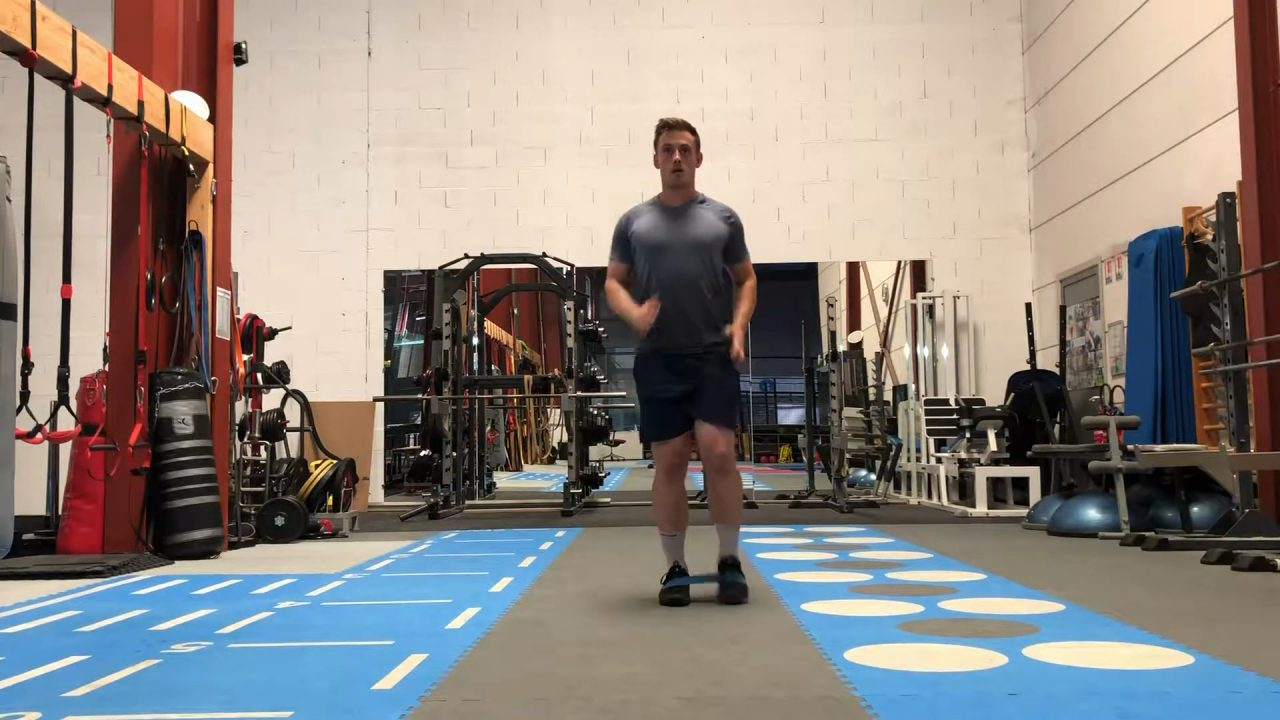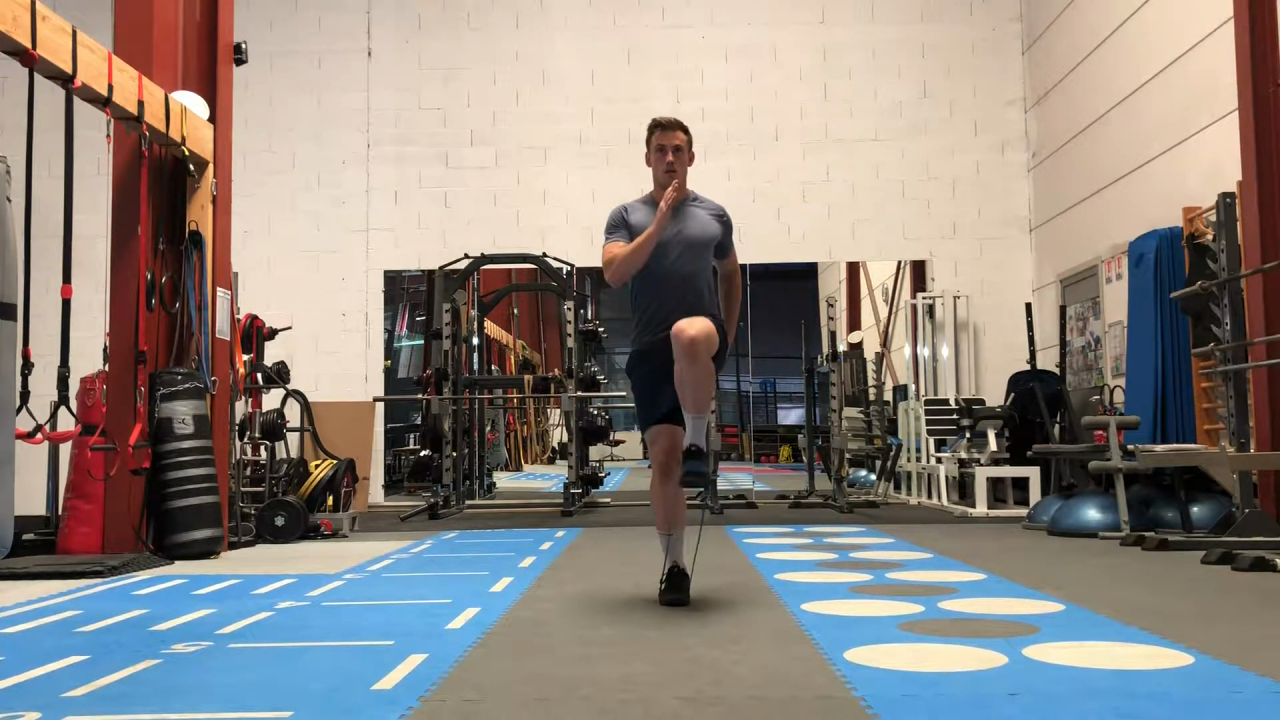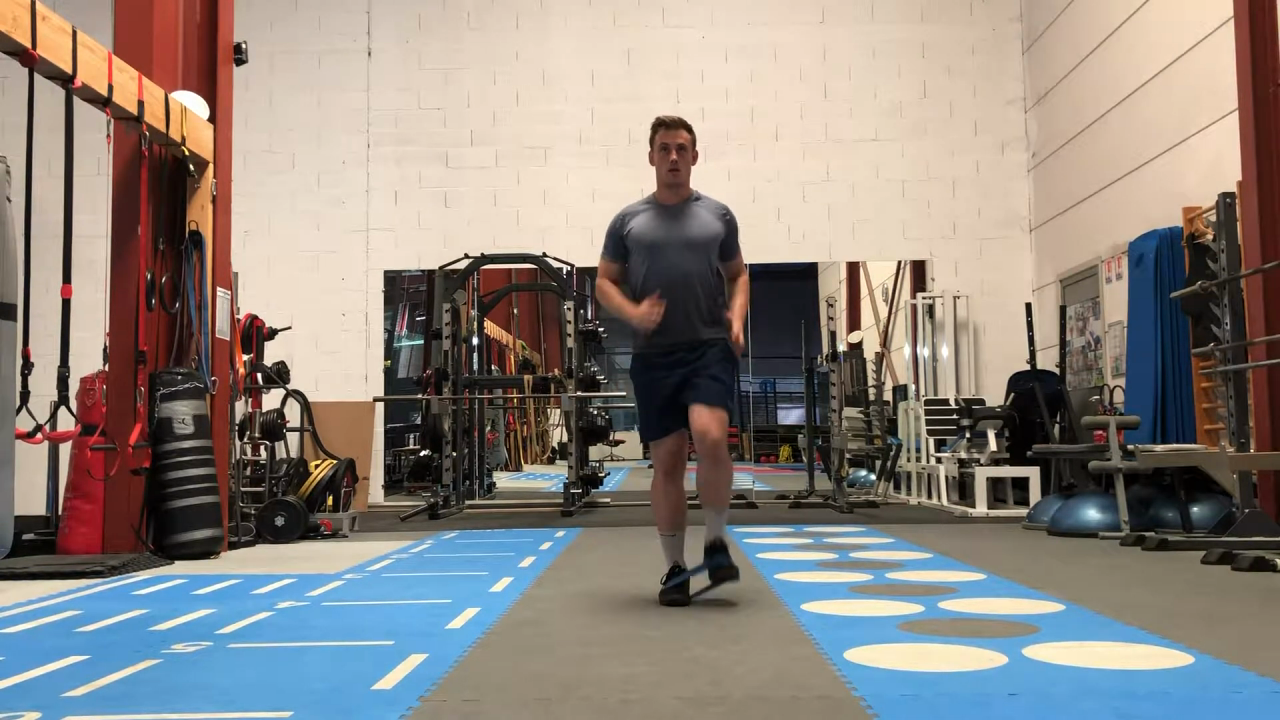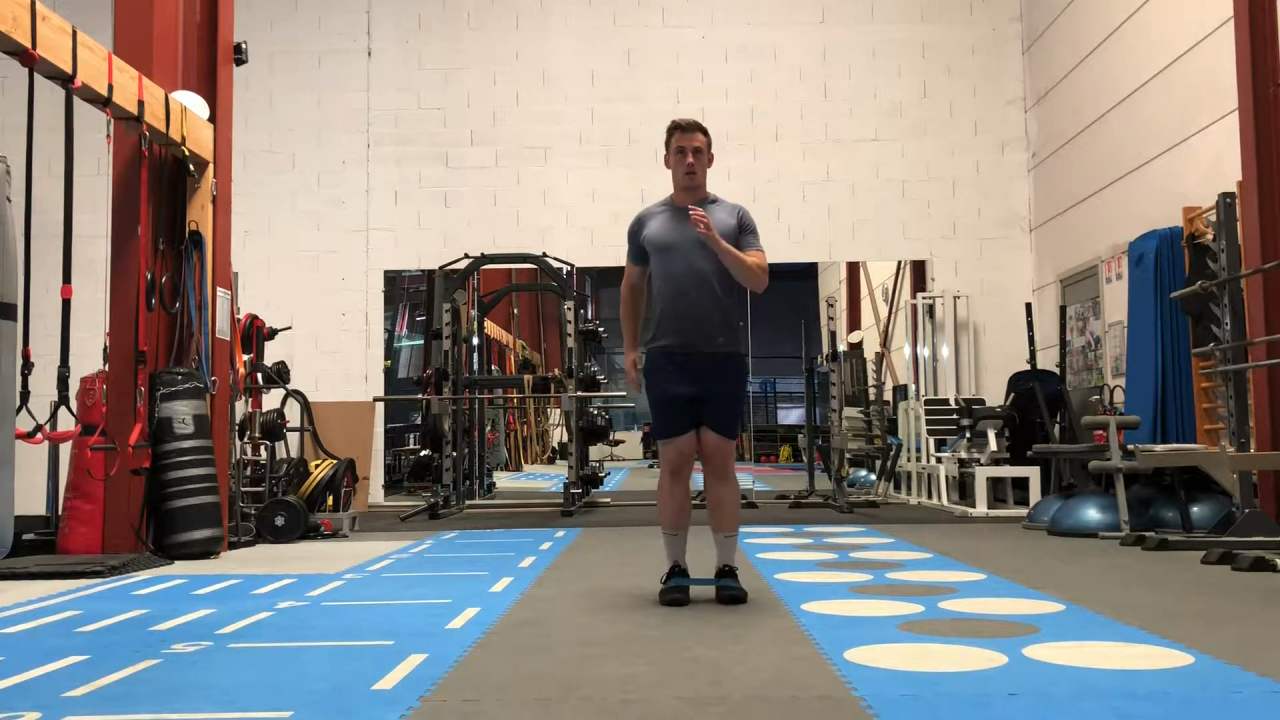
dt=0.5s
person 1, frame 1
left shoulder: (723, 217)
right shoulder: (633, 221)
left elbow: (746, 278)
right elbow: (613, 282)
left wrist: (739, 325)
right wrist: (632, 312)
left hip: (712, 355)
right hip: (657, 360)
left knee: (719, 455)
right knee: (669, 463)
left ankle: (729, 561)
right ankle: (675, 568)
person 1, frame 2
left shoulder: (714, 214)
right shoulder: (627, 214)
left elbow: (730, 275)
right elbow: (614, 272)
left wrist: (727, 334)
right wrist: (659, 222)
left hip: (701, 336)
right hip: (651, 348)
left knee: (688, 335)
right knee: (662, 457)
left ankle: (696, 444)
right ankle: (674, 568)
person 1, frame 3
left shoulder: (719, 215)
right shoulder: (628, 220)
left elbow: (738, 274)
right elbow: (604, 283)
left wrist: (736, 317)
right wrist: (631, 312)
left hip: (709, 347)
right hip: (653, 356)
left knee: (711, 438)
right knee: (667, 462)
left ankle: (717, 542)
right ankle: (675, 568)
person 1, frame 4
left shoulder: (734, 216)
right shoulder: (646, 222)
left elbow: (758, 278)
right elbow: (632, 288)
left wrist: (717, 242)
right wrist: (630, 349)
left hip: (723, 356)
right hip: (666, 358)
left knee: (719, 461)
right knee: (675, 462)
left ankle: (726, 568)
right ankle: (675, 568)
